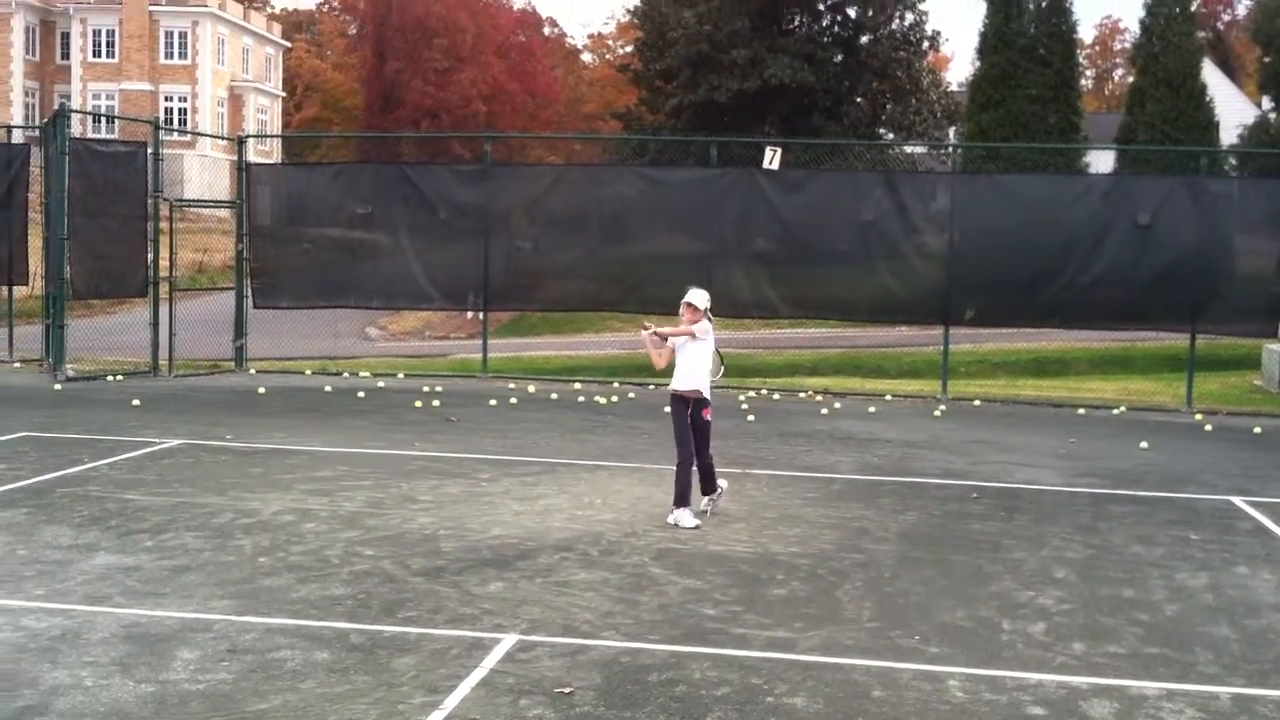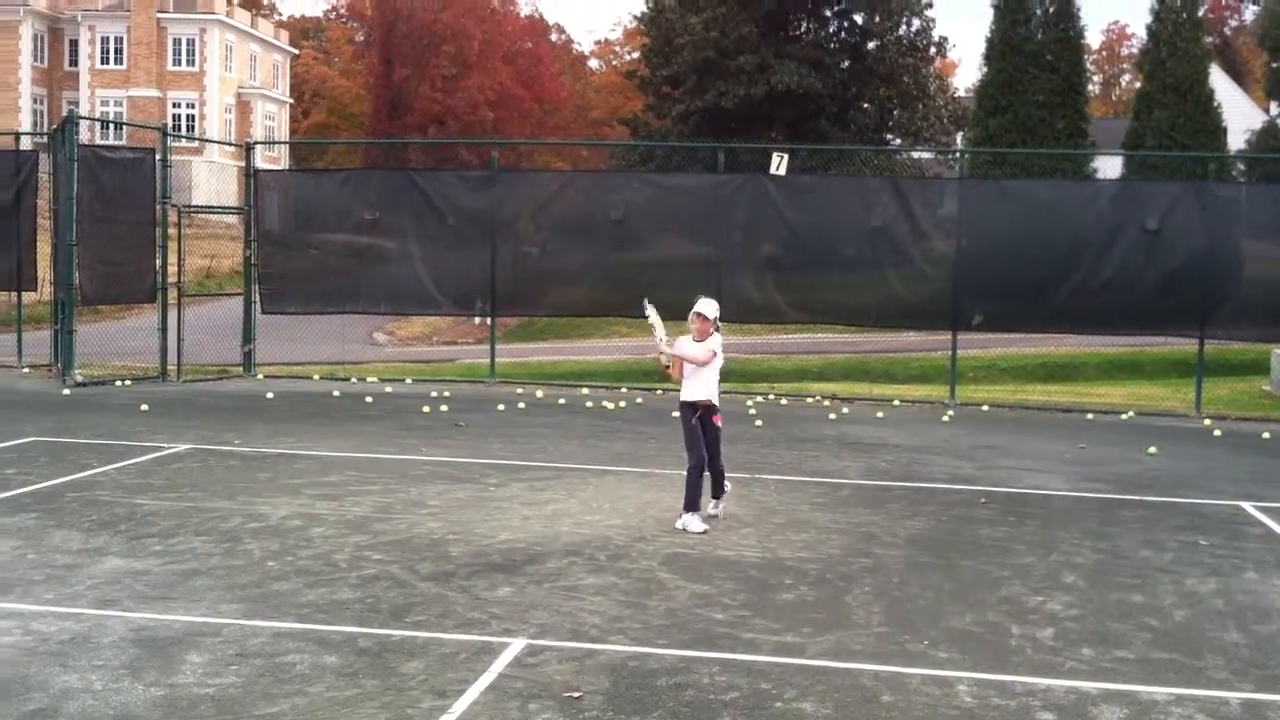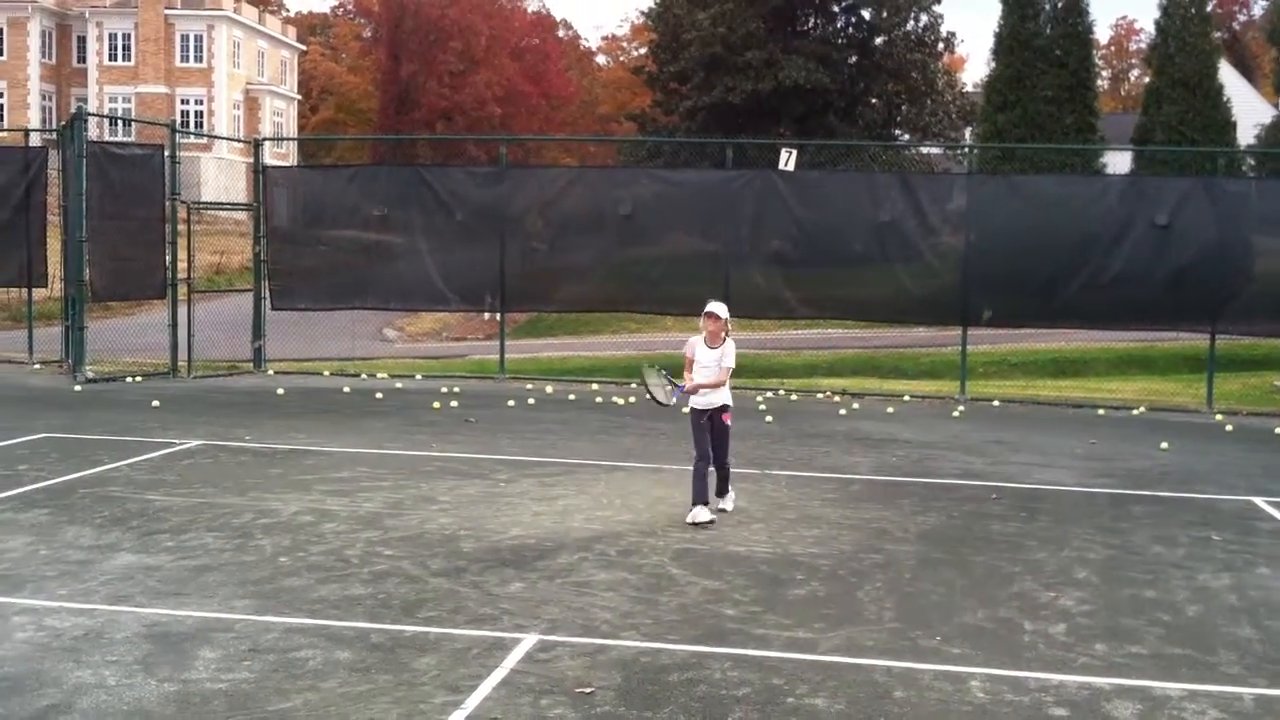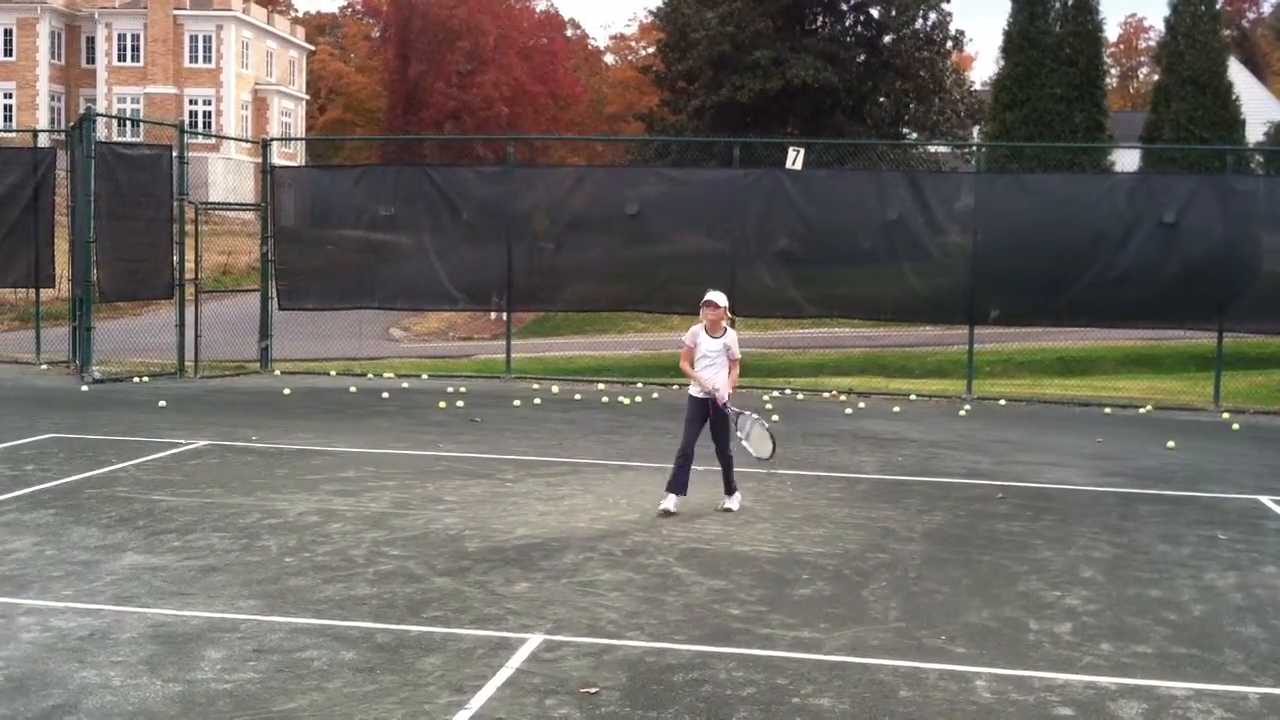
dt=0.2s
person 1, frame 1
left shoulder: (705, 327)
right shoulder: (675, 337)
left elbow: (672, 330)
right elbow: (659, 364)
left wrist: (657, 330)
right wrist: (648, 338)
left hip: (700, 399)
right hip: (679, 398)
left knee: (703, 454)
right knee: (685, 455)
left ankle: (712, 490)
right ankle: (679, 510)
person 1, frame 2
left shoulder: (715, 339)
right shoulder: (682, 342)
left elbow: (702, 359)
right elbow: (677, 376)
left wrist: (673, 353)
right wrist: (668, 363)
left hip: (709, 406)
right hip: (689, 405)
left knee: (714, 460)
right knee: (697, 460)
left ankle: (719, 493)
right ankle: (689, 514)
person 1, frame 3
left shoulder: (728, 345)
right shoulder: (694, 342)
left elbow: (722, 379)
right elbow: (687, 371)
left wrist: (700, 384)
right wrist: (689, 382)
left hip: (720, 406)
right hip: (699, 407)
left knee: (721, 459)
right knee: (703, 456)
left ankle: (723, 494)
right ankle: (699, 507)
person 1, frame 4
left shoulder: (730, 336)
right shoulder: (695, 332)
left elbow: (734, 368)
right elbow: (684, 363)
left wrist: (727, 389)
right wrist: (701, 381)
left hip: (719, 399)
right hip: (697, 397)
left knee: (724, 450)
right knee: (686, 447)
left ankle: (730, 494)
right ankle: (672, 496)
